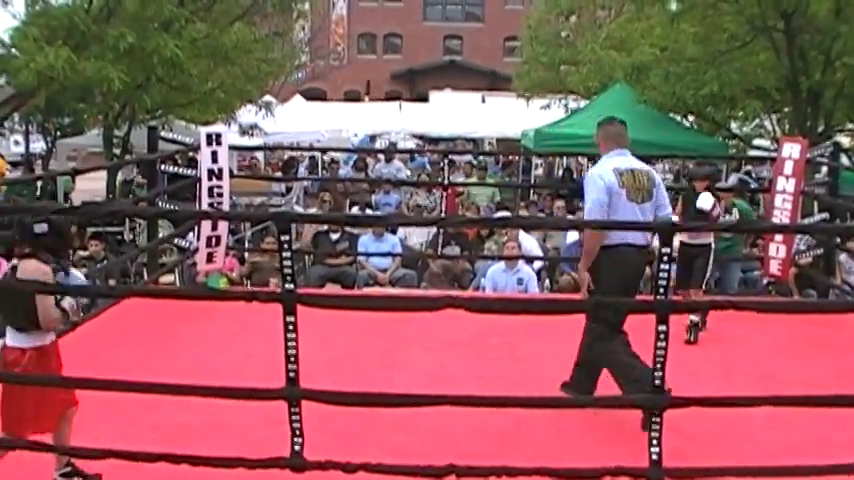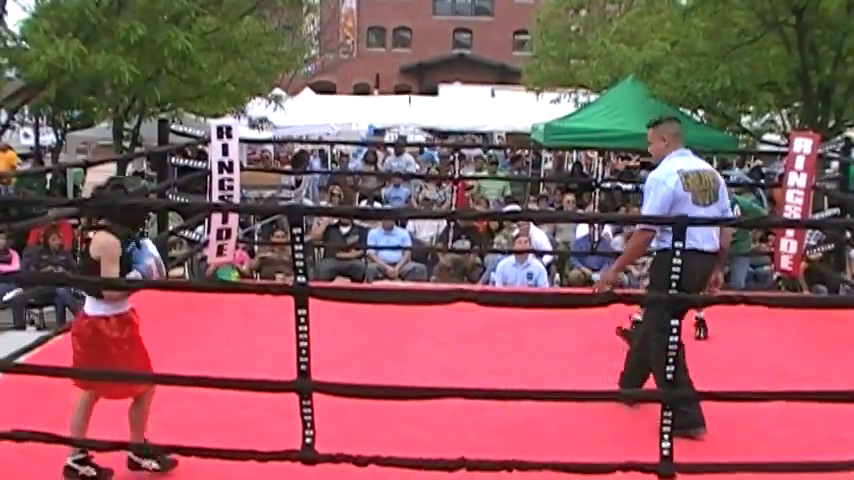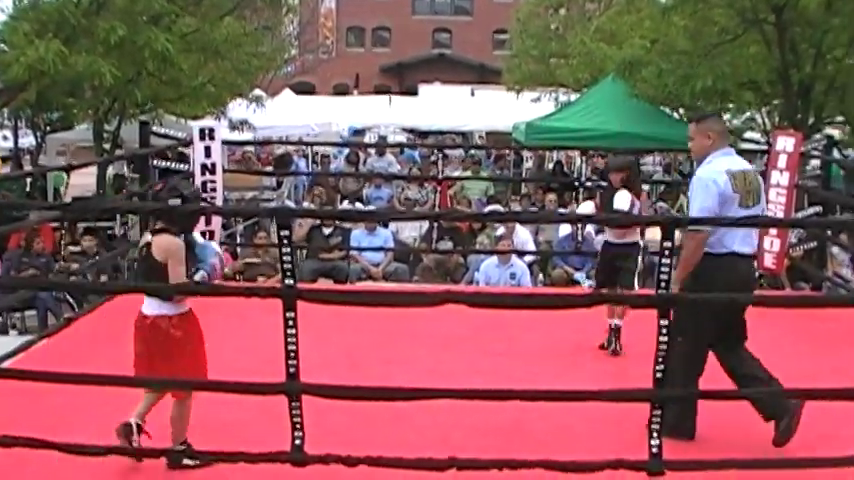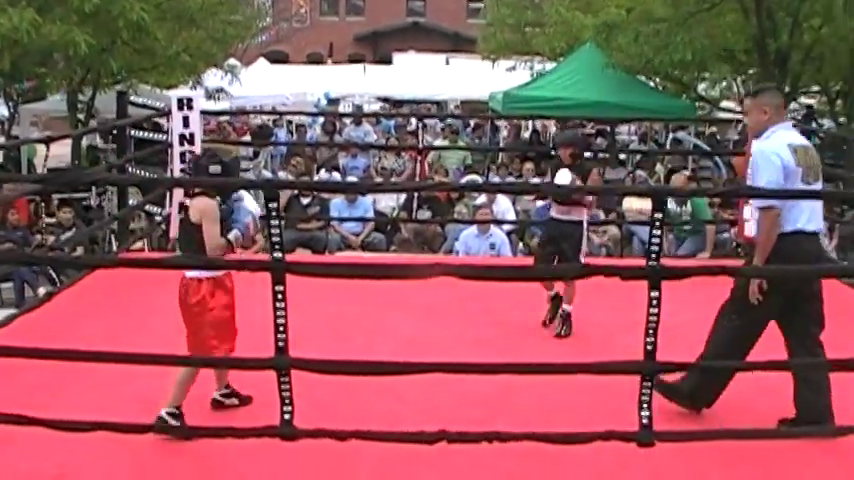
dt=0.3s
person 1, frame 1
left shoulder: (599, 172)
right shoulder: (649, 173)
left elbow: (595, 227)
right elbow: (665, 222)
left wrist: (583, 268)
left hip: (612, 257)
right hip: (639, 256)
left knee: (602, 329)
right knee: (605, 323)
left ankle: (647, 392)
right ankle: (581, 384)
person 1, frame 2
left shoulder: (662, 176)
right shoulder: (711, 173)
left elbow: (645, 233)
right elbow: (726, 227)
left wrist: (615, 269)
right wrist: (717, 267)
left hip: (675, 263)
right hip: (703, 261)
left knee: (663, 339)
right knee: (655, 326)
left ankle: (686, 417)
right ankle: (632, 382)
person 1, frame 3
left shoulder: (708, 174)
right shoulder: (751, 173)
left elbow: (697, 236)
right elbow: (757, 226)
left wrist: (677, 281)
left hip: (714, 269)
right hip: (743, 268)
left knee: (686, 345)
right knee: (730, 345)
left ankle: (677, 420)
right ankle: (780, 405)
person 1, frame 4
left shoulder: (767, 149)
right shoulder: (806, 147)
left elbow: (770, 213)
left wrist: (757, 265)
left hip: (782, 249)
right hip: (810, 247)
left knee: (737, 323)
right knee: (803, 333)
left ankle: (695, 392)
right ankle: (815, 412)
person 2, frame 1
left shoulder: (24, 265)
right shoulder: (39, 270)
right elbow: (49, 321)
right wrist: (71, 303)
left hip: (36, 351)
right hip: (31, 356)
left knee: (65, 408)
person 2, frame 2
left shoulder: (100, 234)
right shoulder: (109, 241)
right elbow: (110, 290)
left wrist: (135, 271)
right wrist: (140, 274)
left hip: (92, 320)
right hip: (110, 324)
left knee: (92, 389)
right knee: (143, 387)
right ankle: (139, 452)
person 2, frame 3
left shoulder: (150, 237)
right shoulder: (174, 242)
left elbow: (148, 279)
right elbow: (179, 290)
right wrist: (204, 274)
left hip: (149, 318)
right hip: (171, 322)
left knee: (161, 382)
right knee: (185, 387)
left ankle: (134, 423)
right ankle: (178, 449)
person 2, frame 4
left shoulder: (194, 202)
right shoulder: (208, 205)
right elbow: (214, 249)
left wrist: (234, 232)
right wrist: (238, 231)
left hip: (210, 282)
right hip: (205, 285)
left knee: (221, 341)
right knee: (204, 350)
left ankle: (224, 391)
right ankle: (170, 414)
person 3, frame 1
left shoulder: (715, 200)
right shoulder: (685, 197)
right elbow: (676, 217)
left wrist: (714, 213)
left hip: (704, 247)
right hip: (685, 245)
left knee: (696, 287)
right knee: (682, 288)
left ankle: (694, 324)
right ankle: (701, 312)
person 3, frame 2
left shoulder: (694, 196)
right shoulder: (667, 195)
left elbow: (700, 220)
left hip: (688, 245)
right hip: (666, 245)
left knee: (694, 288)
right knee: (654, 284)
left ankle: (700, 320)
right ankle: (637, 324)
person 3, frame 3
left shoulder: (637, 193)
right shoulder: (605, 192)
left wrist: (634, 212)
left hip: (631, 247)
right hip: (609, 245)
left knee: (625, 290)
right knee: (607, 290)
left ankle: (617, 330)
right ankle: (612, 328)
person 3, frame 4
left shoulder: (589, 170)
right shoulder: (556, 167)
left elbow: (590, 201)
left wrist: (576, 189)
left hip: (576, 224)
right hip: (554, 221)
right knee: (541, 266)
left ankle: (566, 315)
right ankle: (554, 297)
